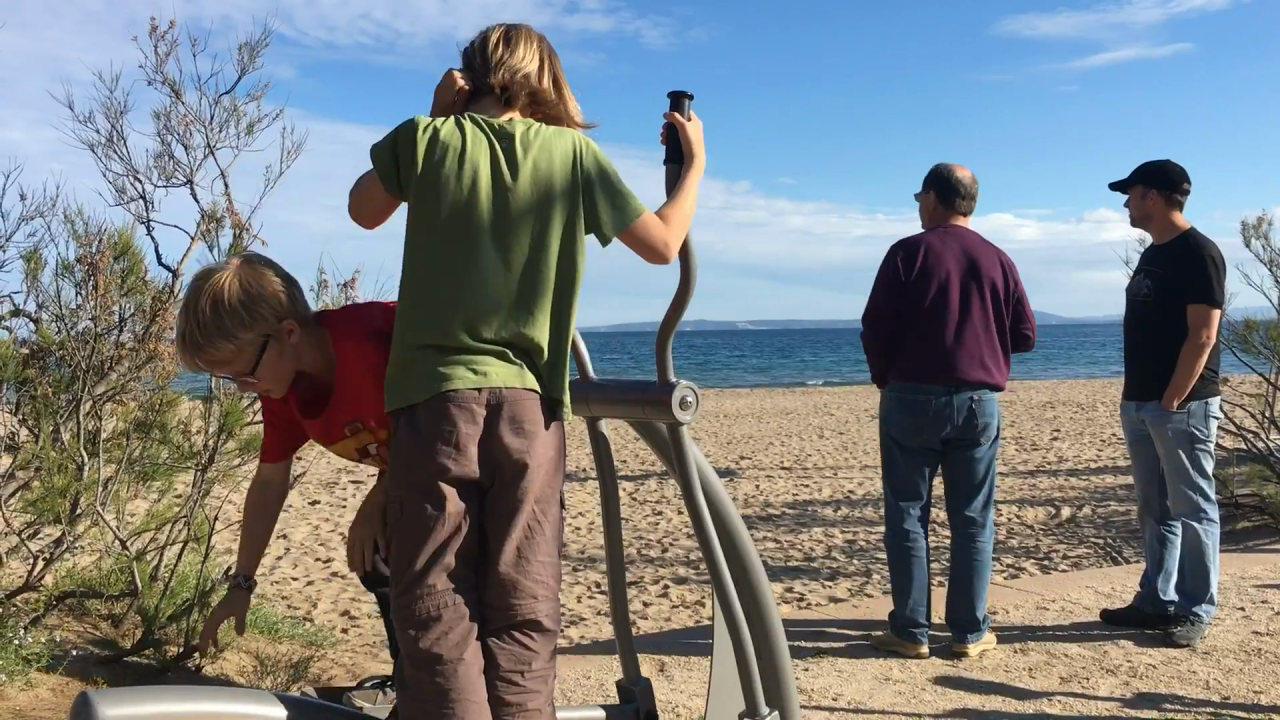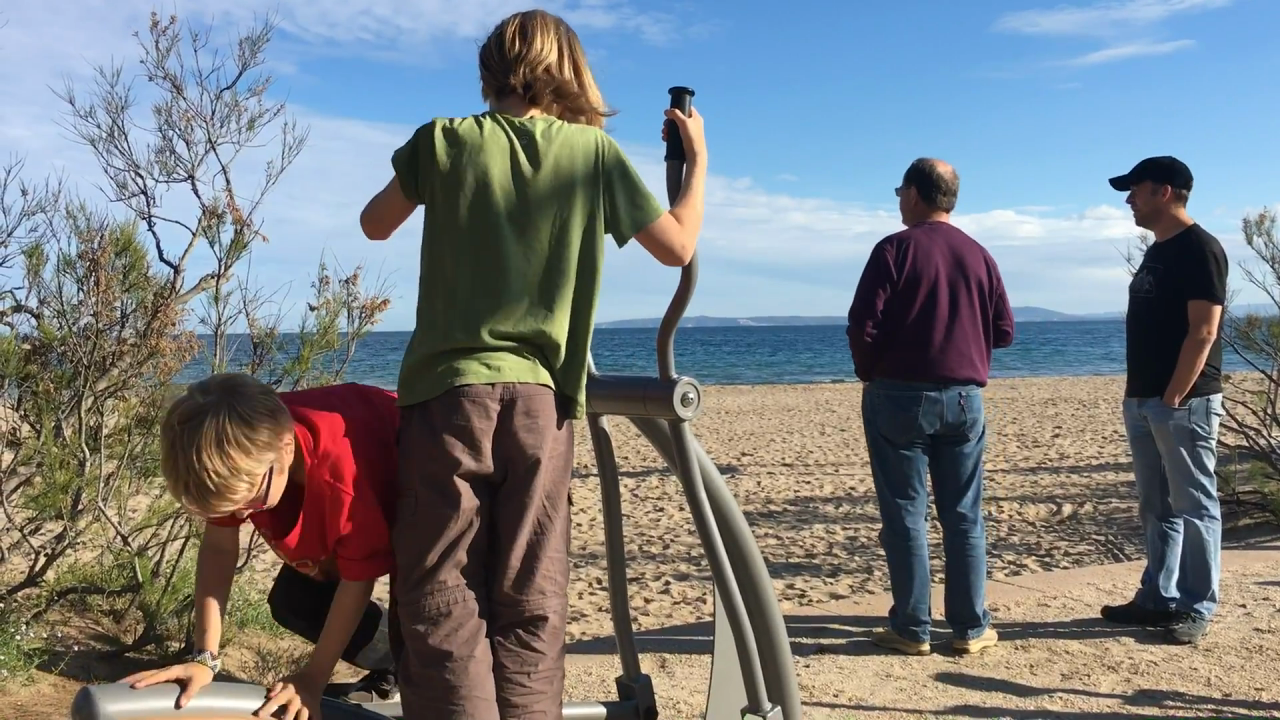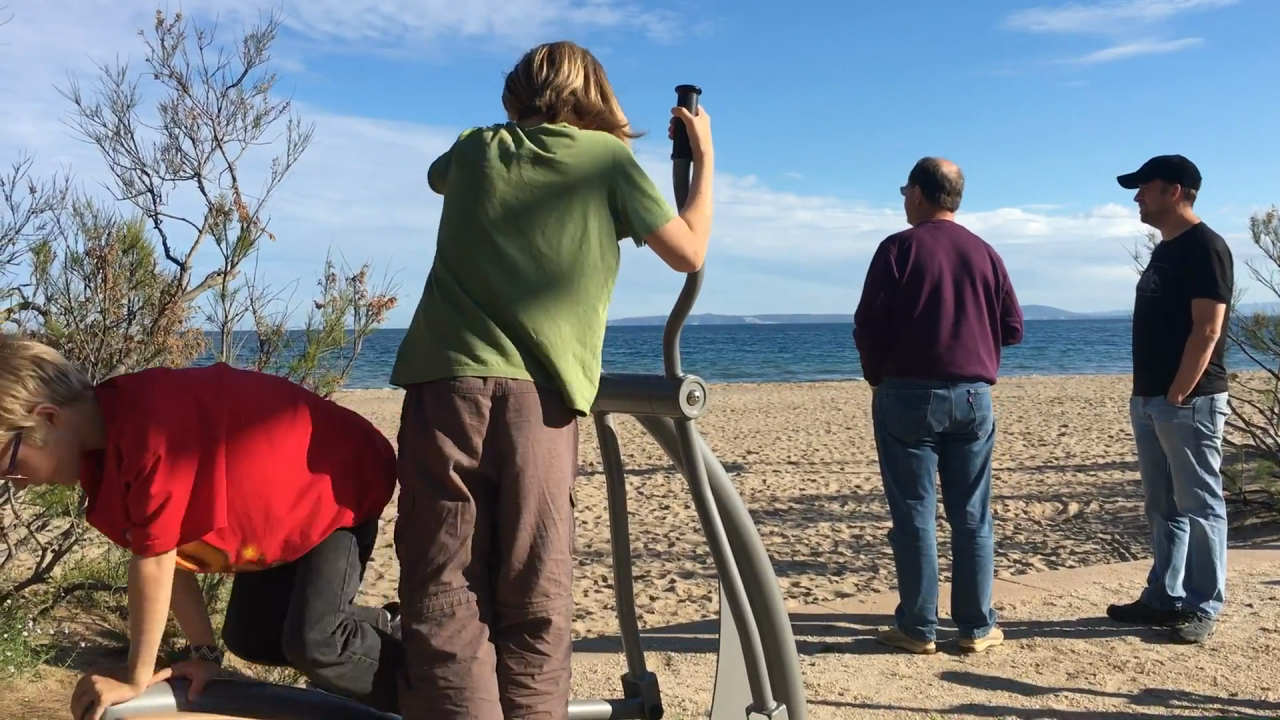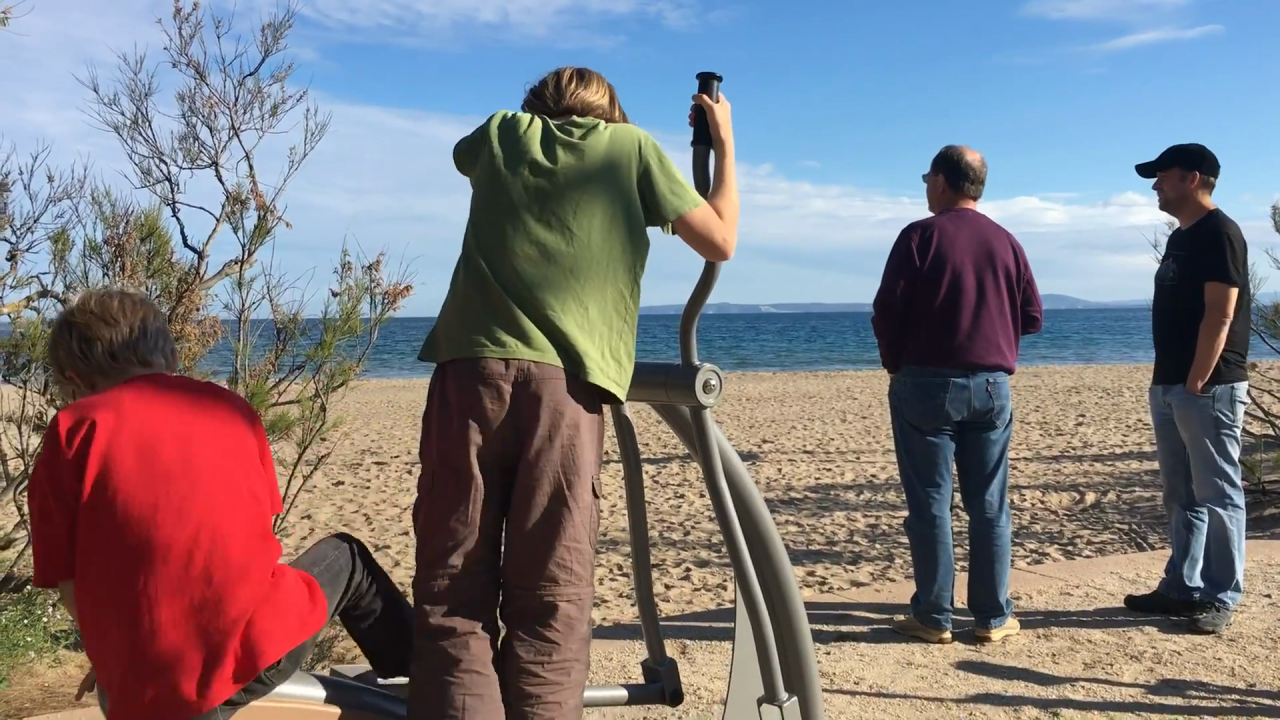
dt=0.7s
person 1, frame 1
left shoulder: (426, 141)
right shoulder: (571, 151)
left elbow: (363, 212)
right elbow: (662, 243)
right wrist: (694, 161)
left hip: (434, 396)
right hip: (527, 401)
left knee: (437, 606)
right knee: (523, 610)
person 1, frame 2
left shoulder: (444, 141)
right shoulder: (593, 152)
left elbow: (375, 225)
right elbow: (678, 247)
right wrist: (698, 158)
left hip: (448, 392)
right hip: (540, 398)
left knee: (442, 600)
right knee: (530, 602)
person 1, frame 3
left shoulder: (473, 150)
right shoulder: (604, 157)
right elbow: (689, 253)
right wrist: (703, 157)
left hip: (447, 387)
right hip: (539, 400)
left knee: (446, 601)
right knee: (534, 604)
person 1, frame 4
left shoulder: (499, 134)
right shoulder: (630, 145)
right elbow: (720, 241)
right wrist: (725, 144)
left hip: (471, 370)
right hip: (562, 383)
left knee: (453, 598)
right knee: (549, 599)
person 2, frame 1
left shoulder: (907, 253)
right shoulder: (997, 260)
left elbow: (875, 330)
right elbow: (1025, 336)
left wrist: (883, 378)
left hip: (912, 399)
right hip: (978, 402)
left knee: (907, 517)
right knee: (972, 521)
left ankle: (910, 630)
right ankle: (970, 631)
person 2, frame 2
left shoulder: (895, 249)
right shoulder: (979, 255)
left elbow: (864, 327)
right elbow: (1004, 331)
left wrist: (868, 373)
left hip: (899, 396)
right hip: (964, 398)
left knee: (905, 514)
right knee: (964, 515)
left ankle: (912, 628)
right ankle: (970, 627)
person 2, frame 3
left shoulder: (899, 248)
right shoulder: (985, 253)
left elbow: (869, 325)
right elbow: (1013, 327)
left wrist: (876, 376)
left hip: (909, 395)
right hip: (974, 396)
left knee: (914, 513)
right knee: (973, 515)
left ankle: (917, 627)
right ankle: (977, 626)
person 2, frame 4
left shoulder: (920, 236)
right shoulder: (1006, 242)
left elbow: (887, 311)
right elbow: (1032, 316)
left wrist: (894, 364)
left hip: (926, 383)
right hip: (992, 385)
left knee: (930, 502)
right knee: (990, 504)
left ankle: (933, 616)
right ankle: (994, 616)
person 3, frame 1
left shoulder: (1198, 254)
right shoulder: (1152, 254)
left elbow: (1203, 337)
left wrist: (1172, 400)
right wrist: (1134, 395)
left hip: (1182, 405)
right hip: (1140, 404)
left knee: (1192, 510)
right knee: (1155, 510)
left ankle: (1195, 611)
right ankle: (1157, 600)
person 3, frame 2
left shoulder: (1200, 249)
right shoulder: (1157, 251)
left elbow: (1204, 332)
left wrist: (1174, 397)
right wrist: (1137, 394)
left hip: (1184, 402)
right hip: (1142, 400)
left knee: (1194, 507)
right knee: (1157, 507)
left ankle: (1196, 608)
right ankle: (1158, 598)
person 3, frame 3
left shoulder: (1205, 248)
right shoulder: (1164, 250)
left elbow: (1208, 331)
left wrist: (1178, 395)
right wrist: (1145, 392)
left hip: (1189, 401)
right hip: (1148, 399)
left knee: (1199, 506)
right knee: (1163, 507)
left ankle: (1202, 607)
right ankle: (1164, 597)
person 3, frame 4
left shoulder: (1219, 234)
right shoulder: (1180, 237)
left elbow: (1219, 317)
left wrist: (1196, 383)
left hip: (1209, 389)
right hip: (1168, 387)
left knee: (1217, 495)
right knee: (1181, 495)
left ankle: (1220, 598)
right ankle: (1181, 587)
person 4, frame 1
left shoulder: (372, 346)
right shoulder: (282, 392)
right elbow: (269, 483)
left wrist: (377, 503)
right wrist: (240, 586)
right knee: (381, 563)
person 4, frame 2
left shoulder: (341, 470)
right shoulder: (231, 452)
left elbow: (358, 579)
right elbow: (219, 547)
left wrist: (312, 679)
right wrist: (205, 658)
right knee: (291, 605)
right ankle: (393, 668)
person 4, frame 3
left shoulder: (148, 424)
right shoulder: (100, 452)
left elbow: (155, 561)
right elbow: (167, 555)
left wrist: (136, 679)
right wrist: (203, 654)
left hip: (341, 478)
left knee: (313, 641)
right knee: (251, 635)
right ankle: (378, 631)
person 4, frame 4
left shoulder: (72, 430)
right shoulder: (229, 408)
left elbow: (65, 577)
left wrist: (120, 671)
right hip: (270, 634)
right knee: (346, 556)
